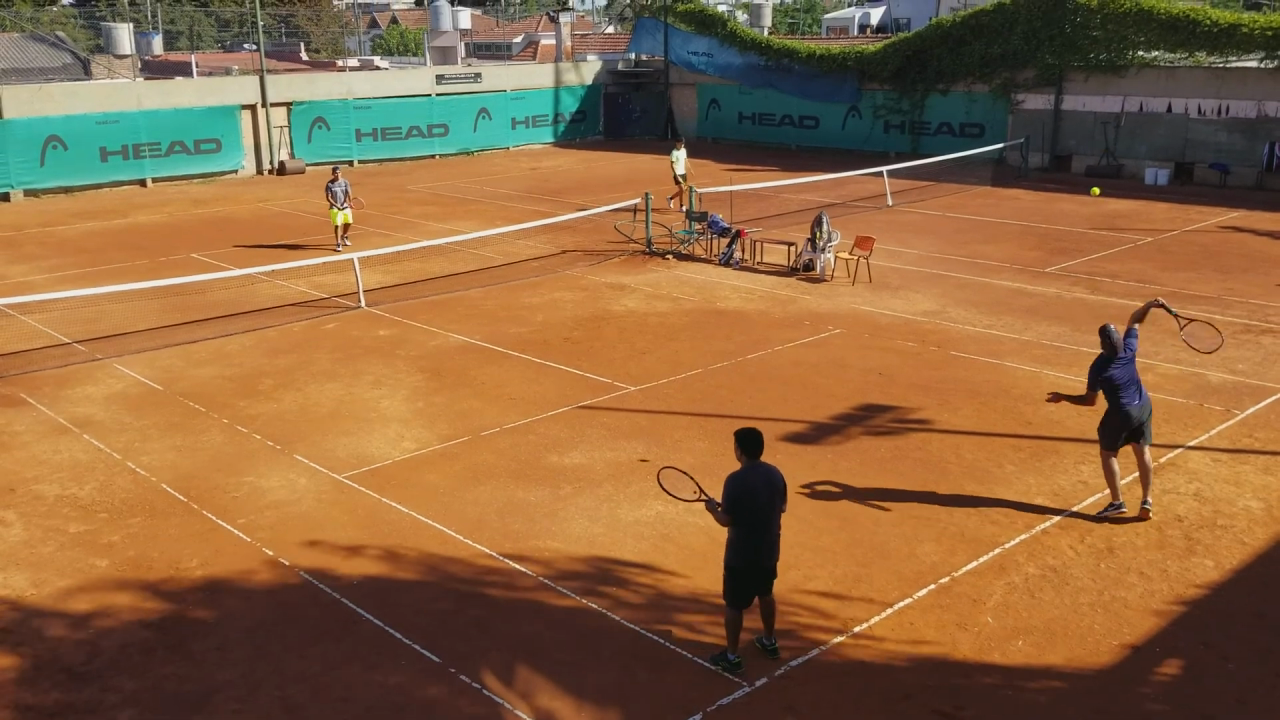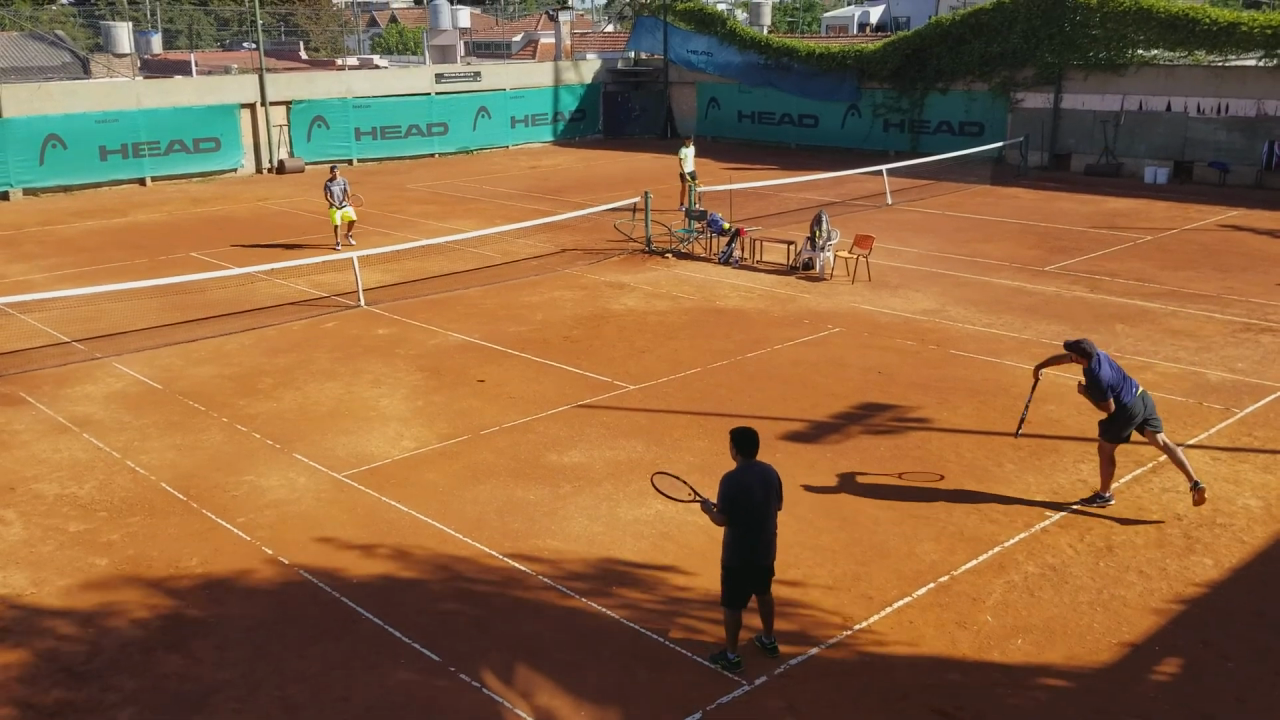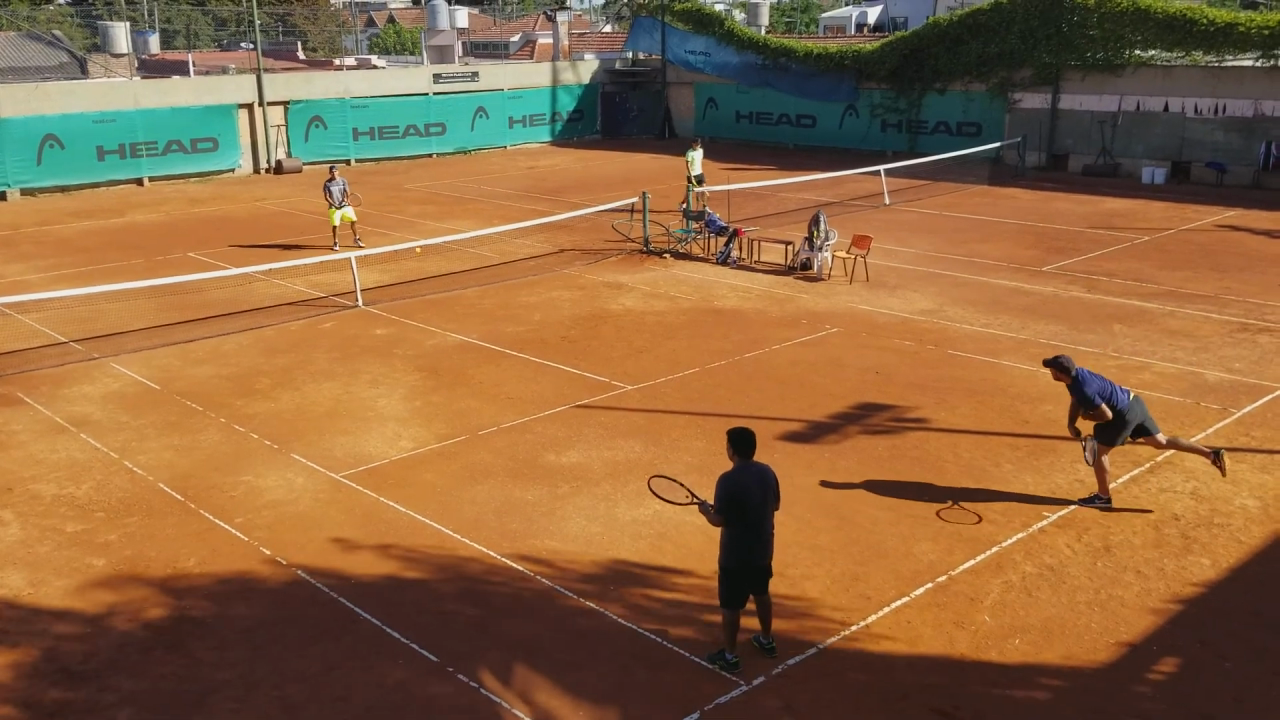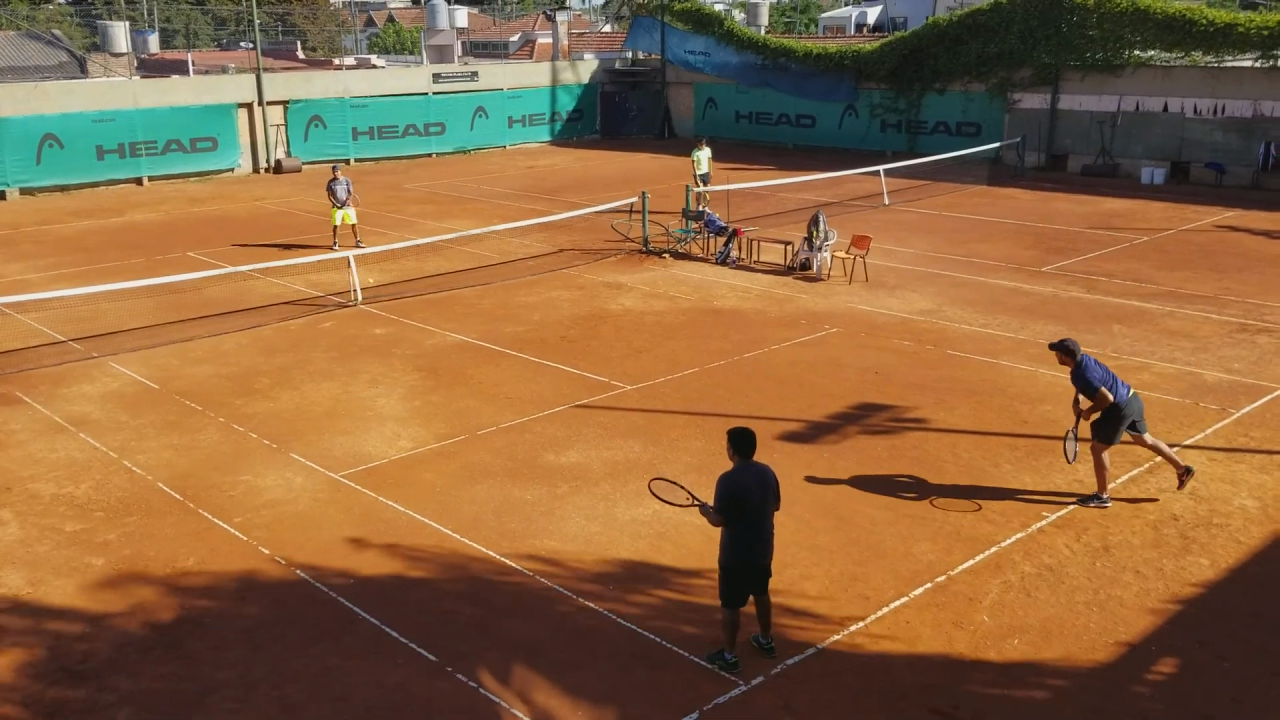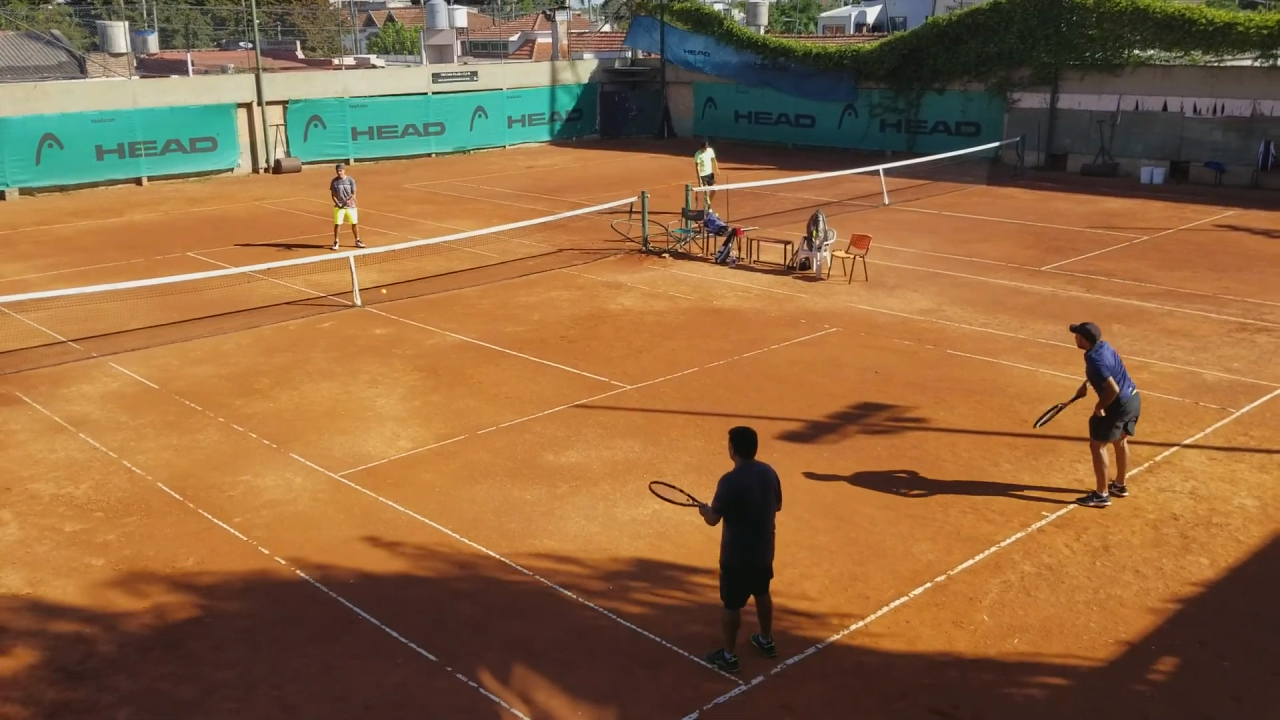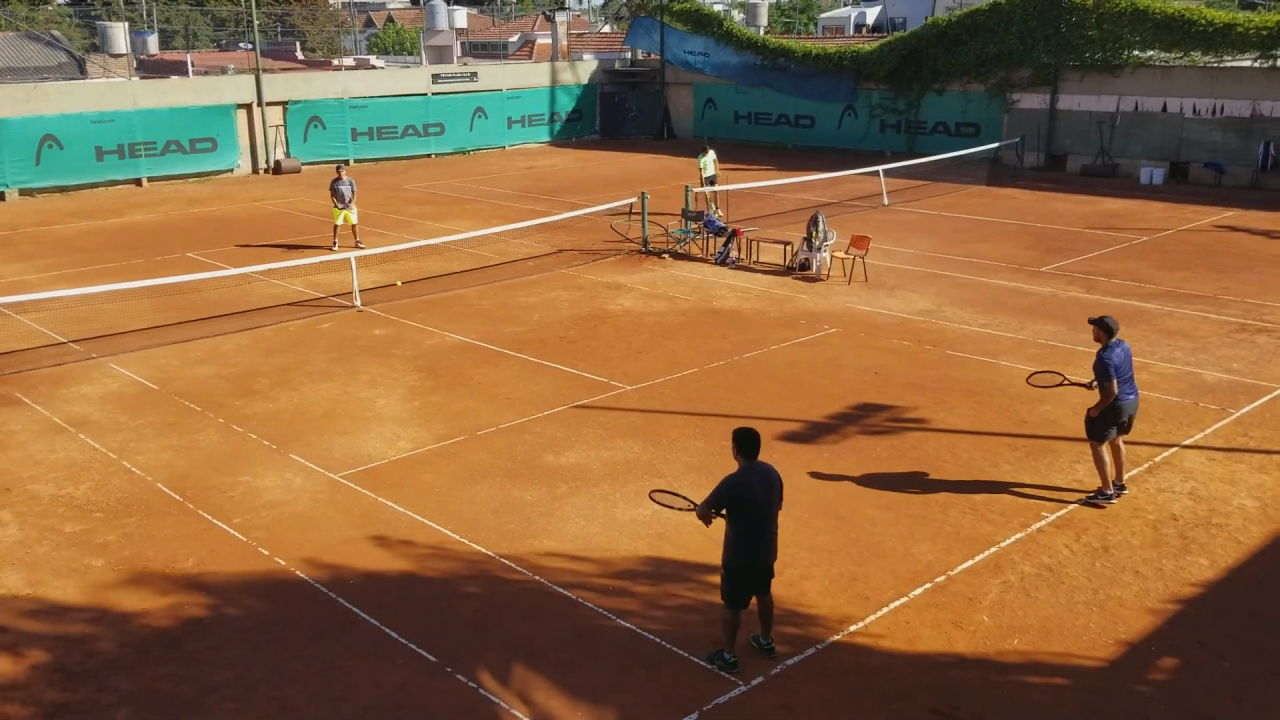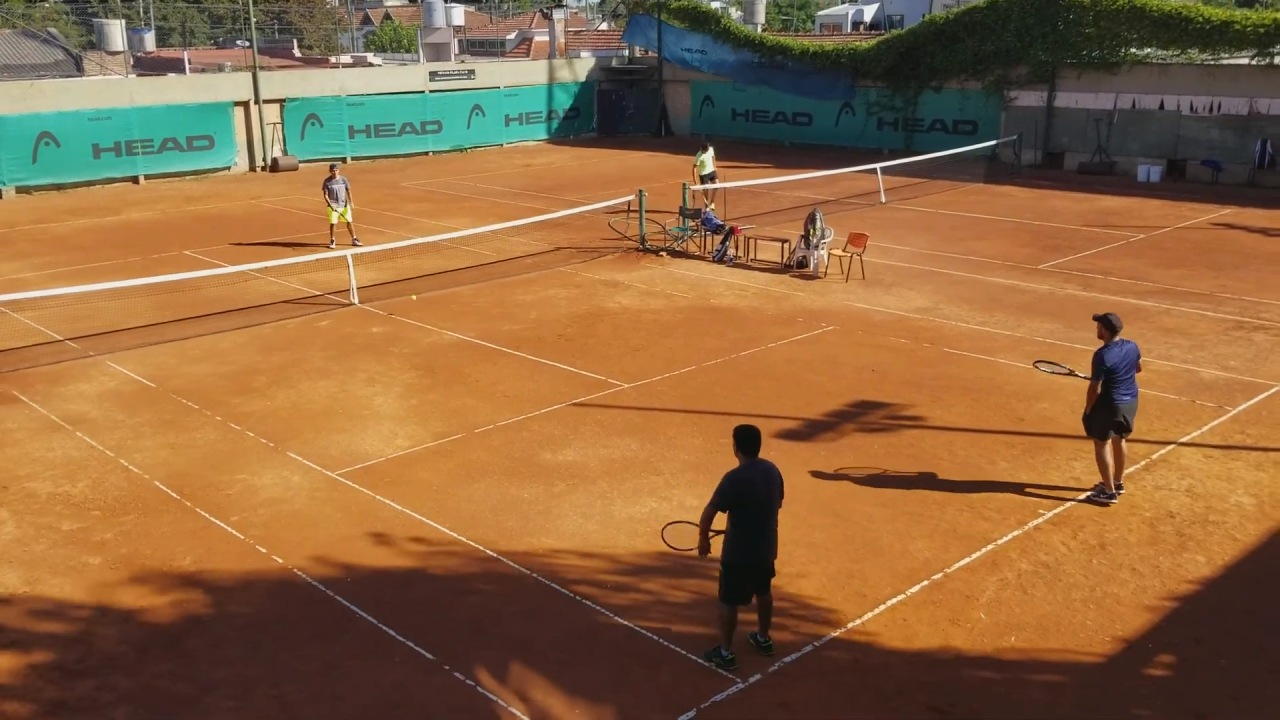
dt=0.2s
person 1, frame 1
left shoulder: (736, 480)
right shoulder: (775, 474)
left elbow: (726, 520)
right elbow: (782, 508)
left wrist: (713, 508)
left hip: (741, 555)
right hip: (769, 550)
left knee: (734, 605)
right knee: (766, 595)
left ankle: (732, 657)
right ankle: (769, 642)
person 1, frame 2
left shoulder: (731, 480)
right shoulder: (771, 473)
left elbow: (721, 520)
right elbow: (778, 506)
left wrist: (708, 509)
left hip: (738, 554)
right hip: (765, 549)
left knee: (732, 605)
right knee: (764, 594)
left ankle: (731, 656)
right ankle: (769, 640)
person 1, frame 3
left shoulder: (728, 480)
right shoulder: (767, 473)
left elbow: (718, 520)
right elbow: (775, 506)
left wrist: (706, 510)
left hip: (735, 555)
right hip: (763, 549)
left knee: (730, 605)
right knee: (762, 594)
left ankle: (730, 657)
right ankle: (767, 640)
person 1, frame 4
left shoulder: (728, 480)
right shoulder: (767, 473)
left elbow: (718, 520)
right elbow: (775, 506)
left wrist: (706, 511)
left hip: (735, 554)
right hip: (763, 549)
left knee: (730, 605)
right knee: (761, 594)
left ankle: (729, 656)
right ankle: (766, 640)
person 1, frame 5
left shoulder: (730, 481)
right shoulder: (769, 472)
left elbow: (712, 520)
right elbow: (777, 506)
left wrist: (706, 510)
left hip: (737, 554)
right hip: (764, 549)
left knee: (731, 604)
right knee: (762, 594)
left ankle: (728, 656)
right ankle: (766, 640)
person 1, frame 6
left shoulder: (733, 482)
right shoulder: (772, 473)
left elbow: (702, 510)
right elbow: (778, 505)
left wrist: (707, 516)
left hip: (739, 555)
right hip: (766, 550)
left knee: (732, 605)
right knee: (763, 595)
left ankle: (728, 656)
right ankle: (766, 641)
person 1, frame 7
left shoulder: (734, 478)
right shoulder: (772, 470)
left elbow: (708, 514)
left wrist: (703, 540)
left hip: (739, 552)
right hip: (766, 547)
left knee: (728, 600)
right knee: (763, 592)
left ankle: (725, 652)
right ankle: (764, 638)
person 2, frame 1
left shoulder: (1099, 369)
right shoulder: (1129, 349)
left elbow: (1089, 402)
right elbow: (1135, 321)
left wrist: (1062, 397)
right wrist: (1149, 305)
left hip: (1123, 415)
right hip: (1143, 407)
left knee: (1108, 455)
right knee: (1142, 453)
left ankle: (1117, 502)
right ankle: (1146, 501)
person 2, frame 2
left shoulder: (1098, 379)
right shoulder: (1096, 355)
left elbow: (1109, 409)
right elbow: (1064, 357)
left wrist: (1086, 393)
right wrist: (1041, 366)
left hip: (1129, 410)
right hip: (1142, 398)
left knee: (1105, 449)
right knee: (1163, 443)
left ankle: (1105, 494)
right ankle: (1194, 483)
person 2, frame 3
left shoulder: (1083, 390)
right shoulder: (1076, 375)
left elbow: (1107, 416)
right elbow: (1076, 404)
left wrist: (1089, 416)
right wrist: (1071, 424)
left hip: (1125, 415)
right hip: (1135, 404)
left knee: (1100, 452)
right knee: (1162, 442)
left ankle: (1103, 497)
right ankle: (1213, 455)
person 2, frame 4
left shoulder: (1083, 375)
right shoulder: (1083, 360)
left elbow: (1108, 399)
right elbow: (1084, 385)
left wrist: (1089, 411)
right wrist: (1076, 401)
left hip: (1120, 408)
right hip: (1132, 398)
left knee: (1098, 449)
right knee: (1146, 440)
left ankle: (1102, 496)
right ankle: (1182, 468)
person 2, frame 5
left shoulder: (1095, 359)
right shoulder: (1103, 347)
left elbow: (1113, 389)
left wrist: (1099, 407)
right wrist: (1085, 385)
left hip: (1120, 404)
right hip: (1133, 398)
left knee: (1097, 446)
right knee: (1120, 442)
left ankle: (1101, 495)
right ankle: (1120, 485)
person 2, frame 6
left shoulder: (1105, 357)
right shoulder: (1123, 345)
left elbow: (1112, 391)
left wrist: (1096, 409)
right wrist: (1098, 381)
left hip: (1116, 405)
right hip: (1132, 401)
left knee: (1098, 445)
right knee: (1115, 441)
left ankle: (1107, 492)
right ankle: (1120, 483)
person 2, frame 7
left shoulder: (1102, 355)
right shoulder: (1132, 346)
left elbow: (1095, 389)
right elbow: (1138, 368)
left wrist: (1088, 408)
left hip: (1110, 405)
right hip: (1131, 401)
left knee: (1102, 446)
right knee: (1119, 442)
left ankle: (1109, 491)
right ankle: (1117, 483)
